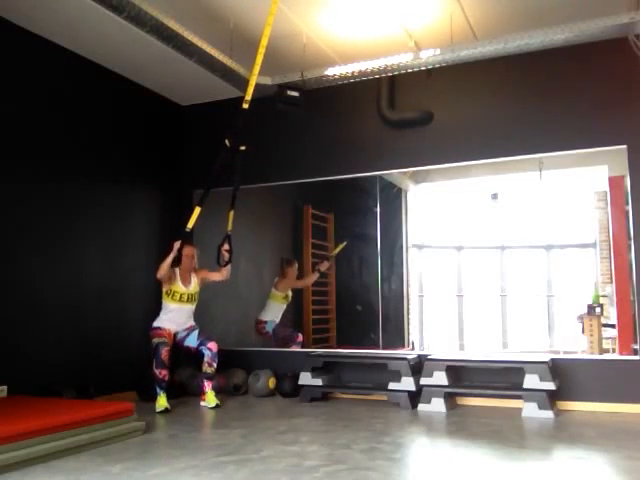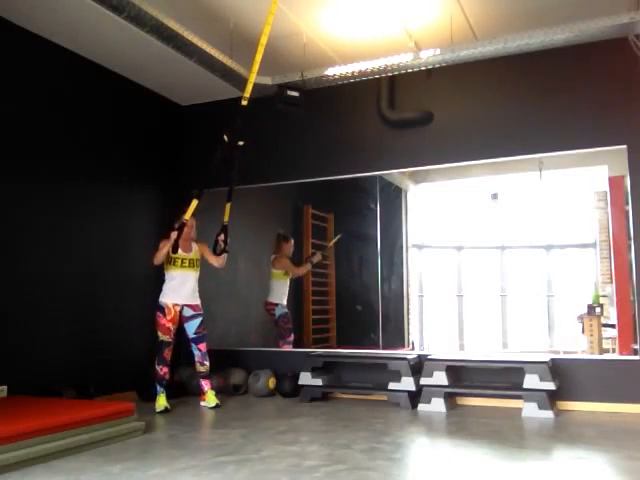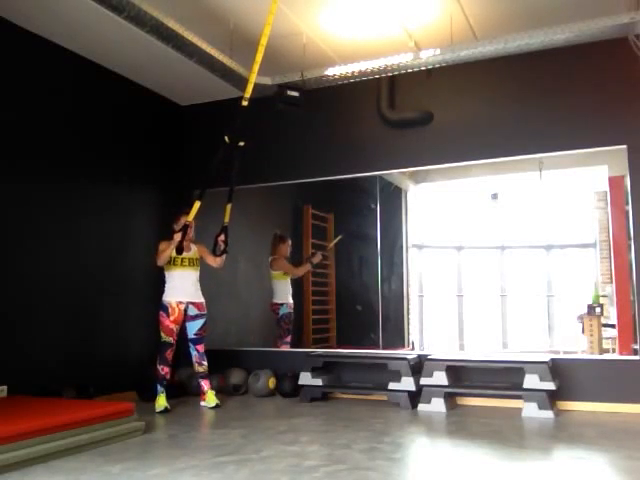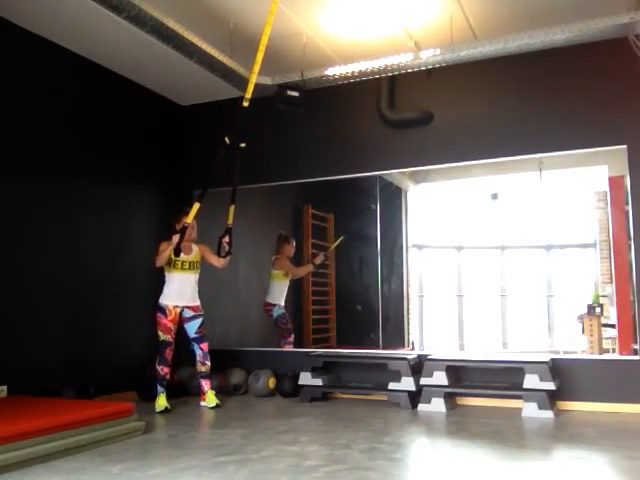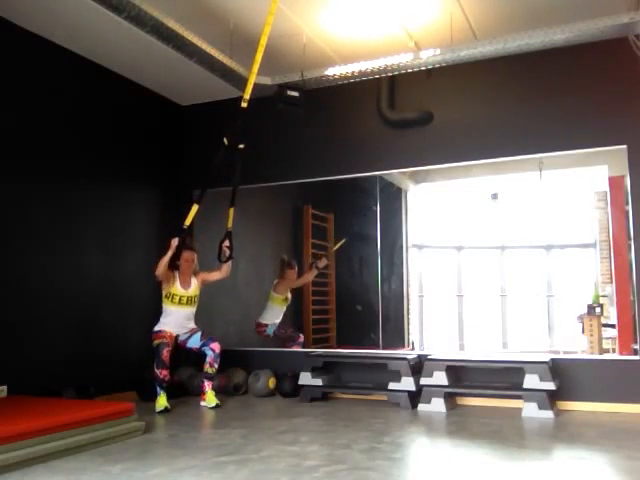
dt=0.4s
person 1, frame 1
left shoulder: (199, 276)
right shoulder: (171, 276)
left elbow: (223, 276)
right elbow: (160, 275)
left wrist: (226, 257)
right wrist: (173, 253)
left hip: (187, 329)
right hip: (163, 328)
left knee: (211, 347)
right knee: (162, 351)
left ankle: (207, 394)
right ankle: (161, 396)
person 1, frame 2
left shoulder: (200, 248)
right shoulder: (167, 244)
left elbow: (219, 263)
right elbow: (156, 261)
right wrist: (171, 242)
left hip: (192, 304)
right hip: (168, 303)
left knee: (200, 345)
right knee: (165, 347)
left ankle: (206, 393)
right ankle: (161, 395)
person 1, frame 3
left shoulder: (198, 248)
right shoulder: (166, 245)
left elbow: (217, 264)
right elbow: (159, 262)
left wrist: (223, 247)
right wrist: (174, 244)
left hip: (196, 302)
right hip: (172, 302)
left knee: (198, 346)
right knee: (167, 346)
left ankle: (206, 393)
right ankle: (161, 396)
person 1, frame 4
left shoulder: (200, 249)
right shoulder: (167, 245)
left elbow: (221, 263)
right elbow: (158, 262)
left wrist: (226, 248)
right wrist: (173, 245)
left hip: (192, 305)
right hip: (169, 305)
left knee: (201, 346)
right knee: (166, 347)
left ankle: (207, 393)
right ankle: (161, 395)
person 1, frame 5
left shoulder: (199, 279)
right shoulder: (169, 277)
left elbow: (223, 273)
right elbow: (158, 273)
left wrist: (228, 254)
right wrist: (171, 251)
left hip: (188, 330)
right hip: (164, 330)
left knee: (214, 347)
right knee: (163, 351)
left ankle: (207, 394)
right ankle: (161, 396)
